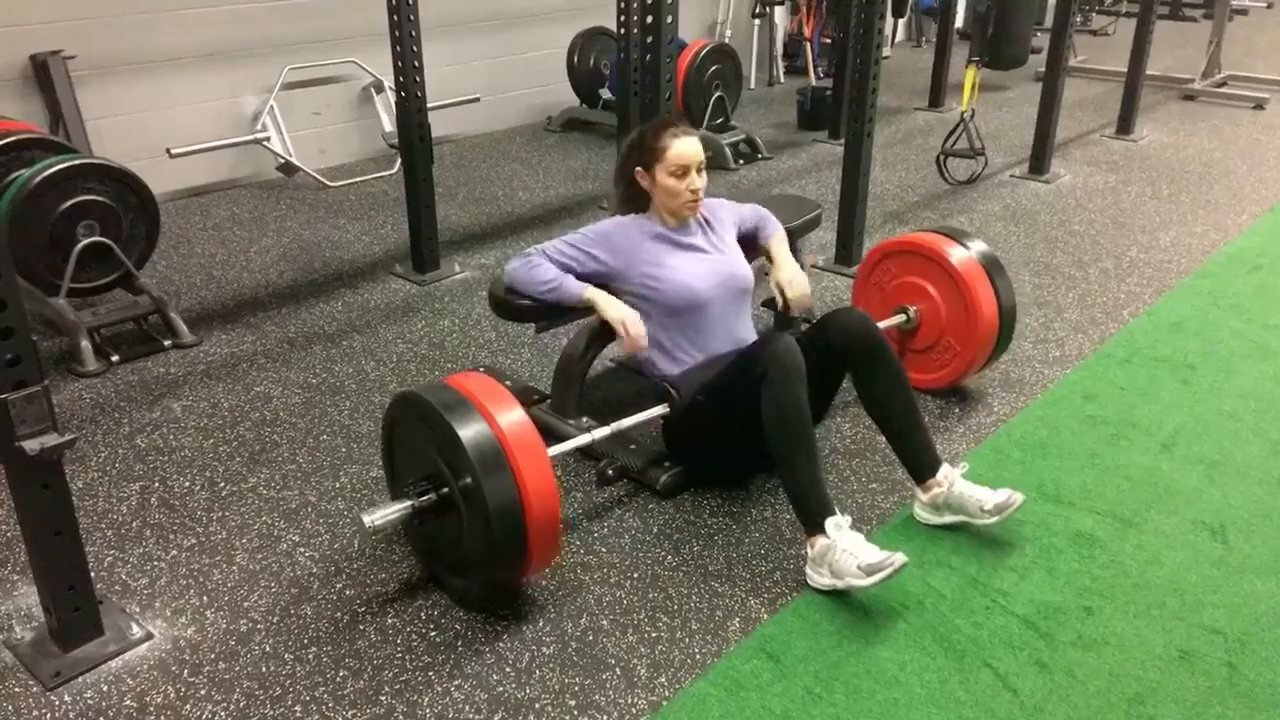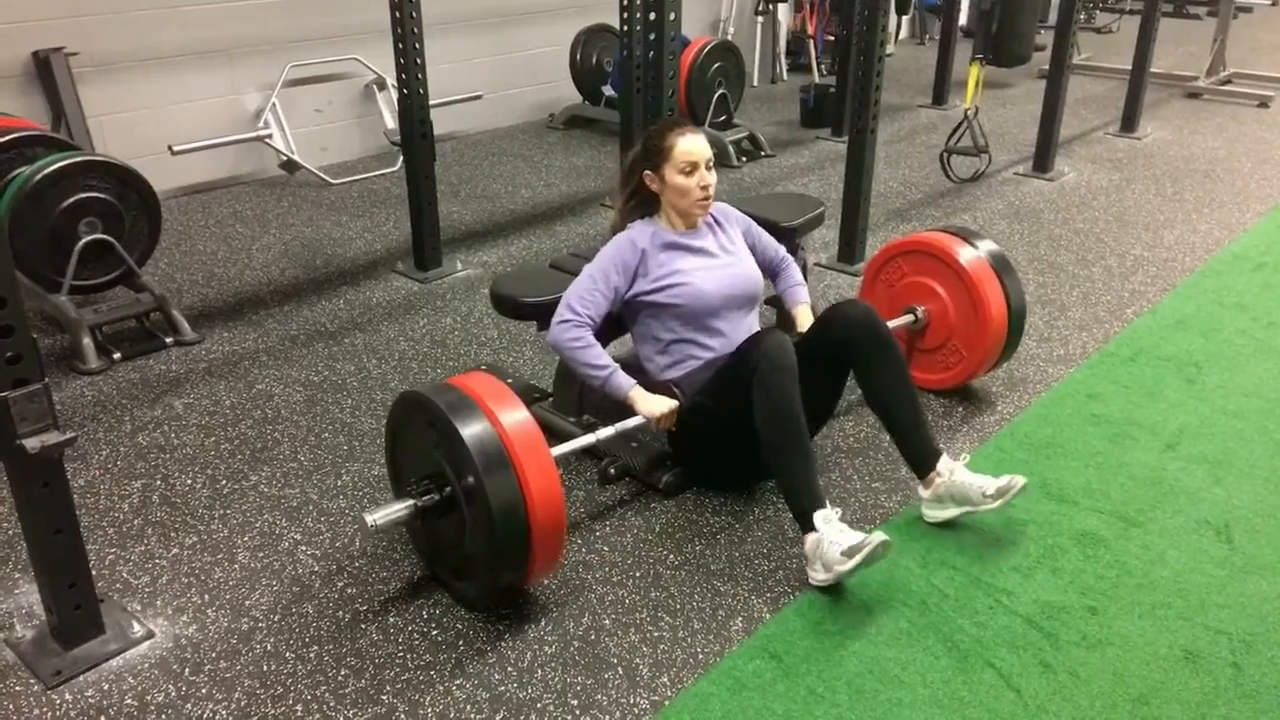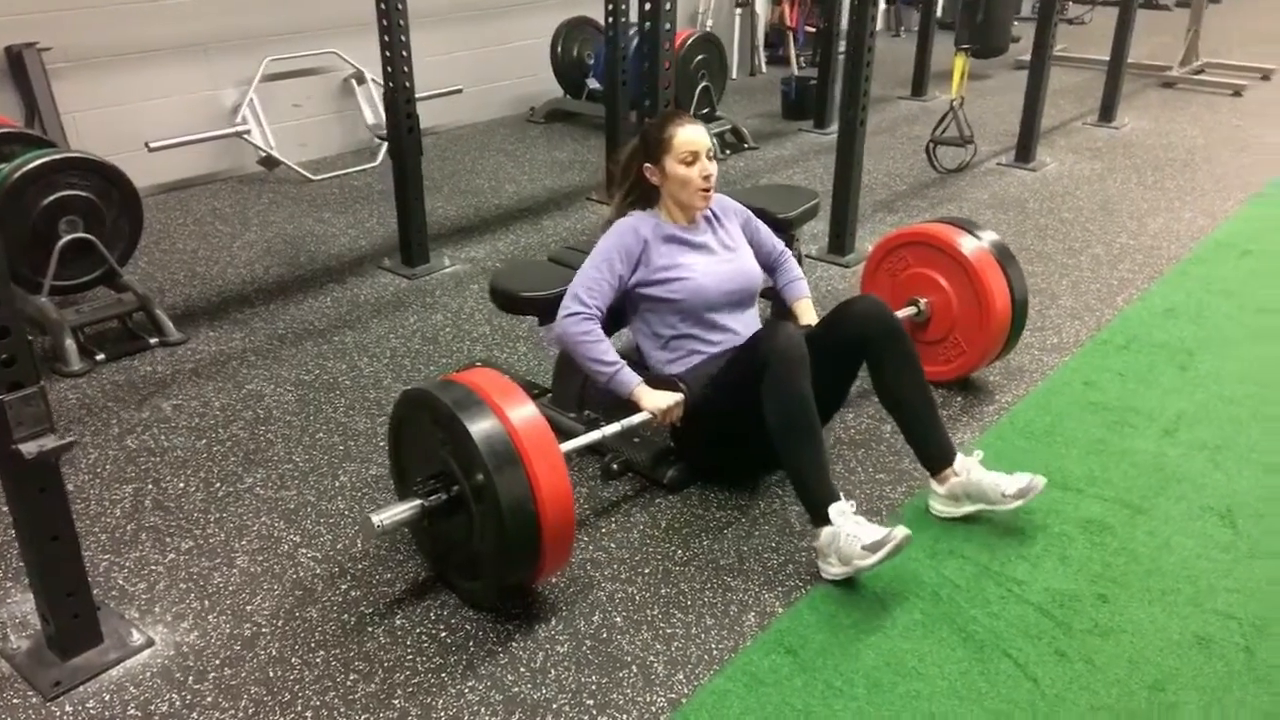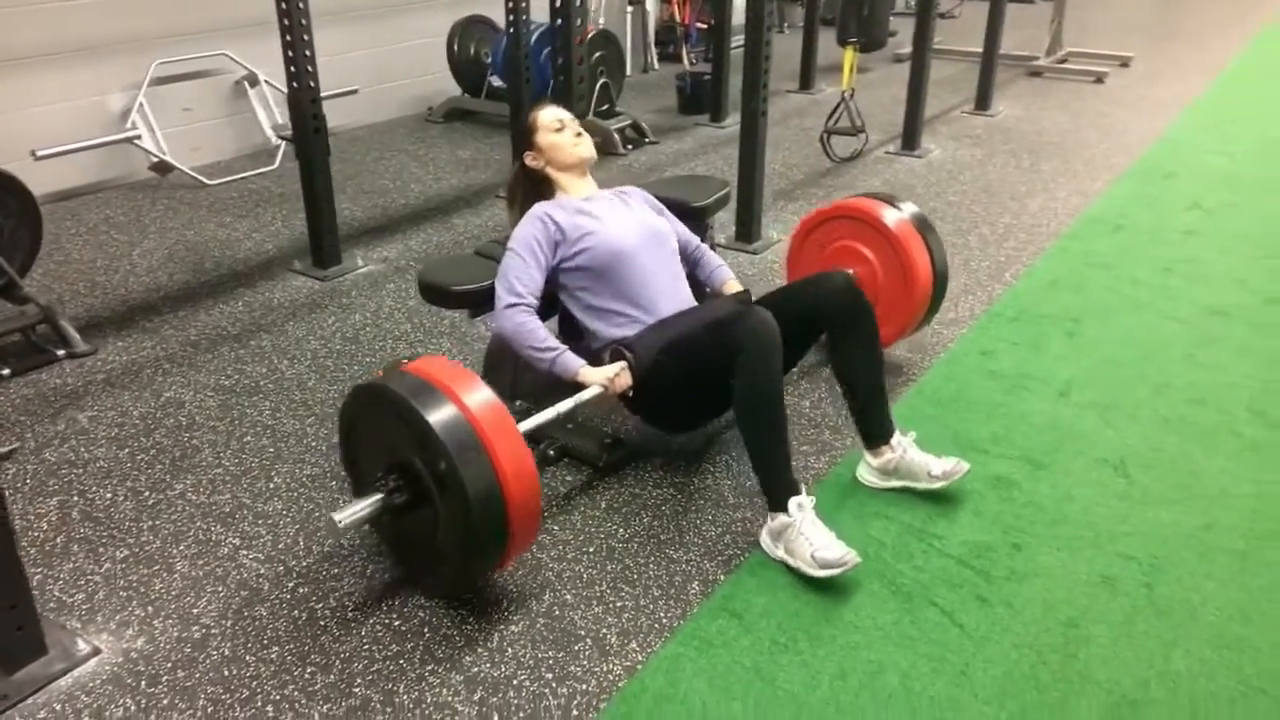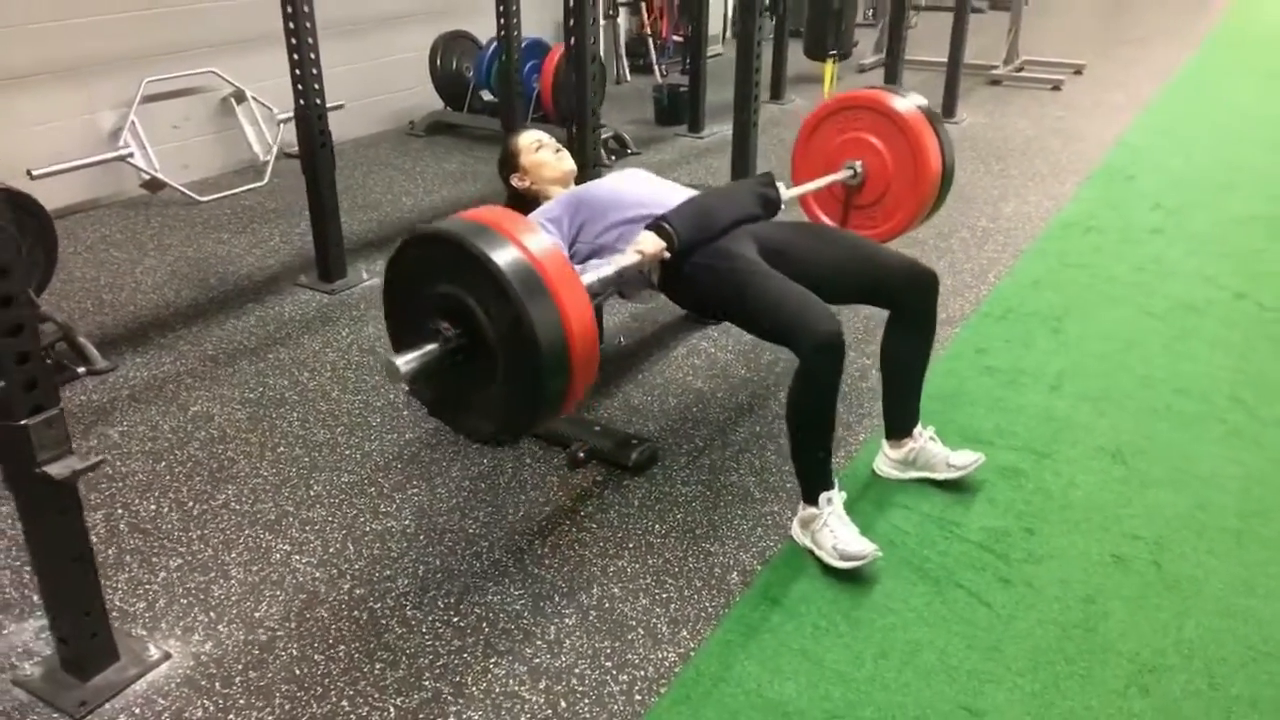
dt=1s
person 1, frame 1
left shoulder: (714, 214)
right shoulder: (620, 237)
left elbow: (761, 217)
right elbow: (522, 268)
left wrist: (783, 260)
right wrist: (599, 296)
left hip: (763, 398)
right hip: (699, 419)
left knee: (850, 325)
right knee: (776, 348)
left ankle: (936, 485)
right ankle: (824, 544)
person 1, frame 2
left shoulder: (725, 219)
right shoulder: (634, 246)
left elbow: (782, 264)
right elbow: (567, 328)
left wrist: (808, 328)
right wrist: (636, 394)
left hip: (770, 398)
right hip: (704, 421)
left knee: (851, 317)
right knee: (769, 345)
left ankle: (938, 478)
right ankle: (820, 535)
person 1, frame 3
left shoulder: (724, 212)
right shoulder: (634, 235)
left elbow: (780, 258)
right elbow: (572, 321)
left wrist: (812, 324)
right wrist: (641, 392)
left hip: (773, 393)
right hip: (705, 414)
left knee: (866, 314)
right knee: (778, 338)
left ankle: (950, 476)
right ankle: (833, 530)
person 1, frame 4
left shoulder: (631, 198)
right shoulder: (544, 221)
left elbow: (694, 250)
right elbow: (510, 313)
left wrist: (736, 294)
right wrist: (584, 370)
left hip: (702, 340)
right hip: (649, 372)
left knee: (837, 290)
right knee: (754, 327)
left ankle: (885, 453)
right ankle: (786, 520)
person 1, frame 5
left shoulder: (622, 179)
right shoulder: (546, 220)
left wrist: (763, 190)
right wrist: (627, 256)
left hip: (751, 229)
right hip: (699, 256)
left knee: (915, 282)
right knee: (821, 336)
left ankle: (904, 445)
right ankle: (817, 510)
